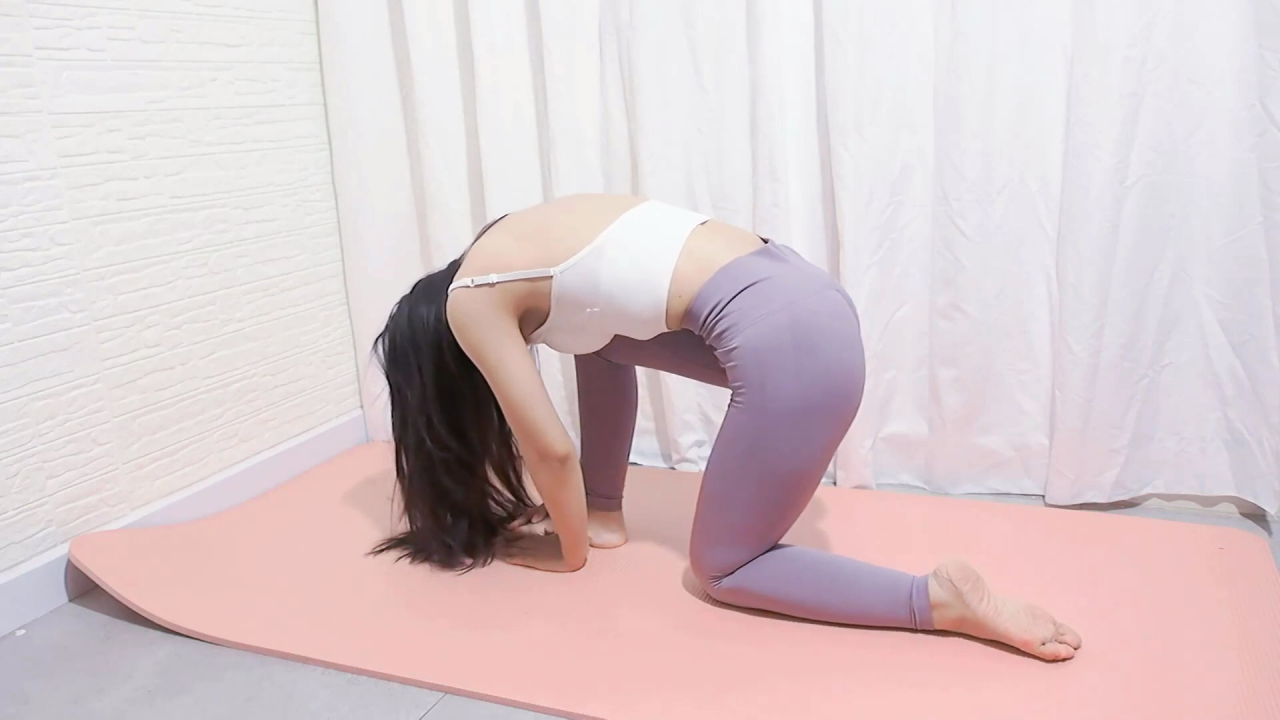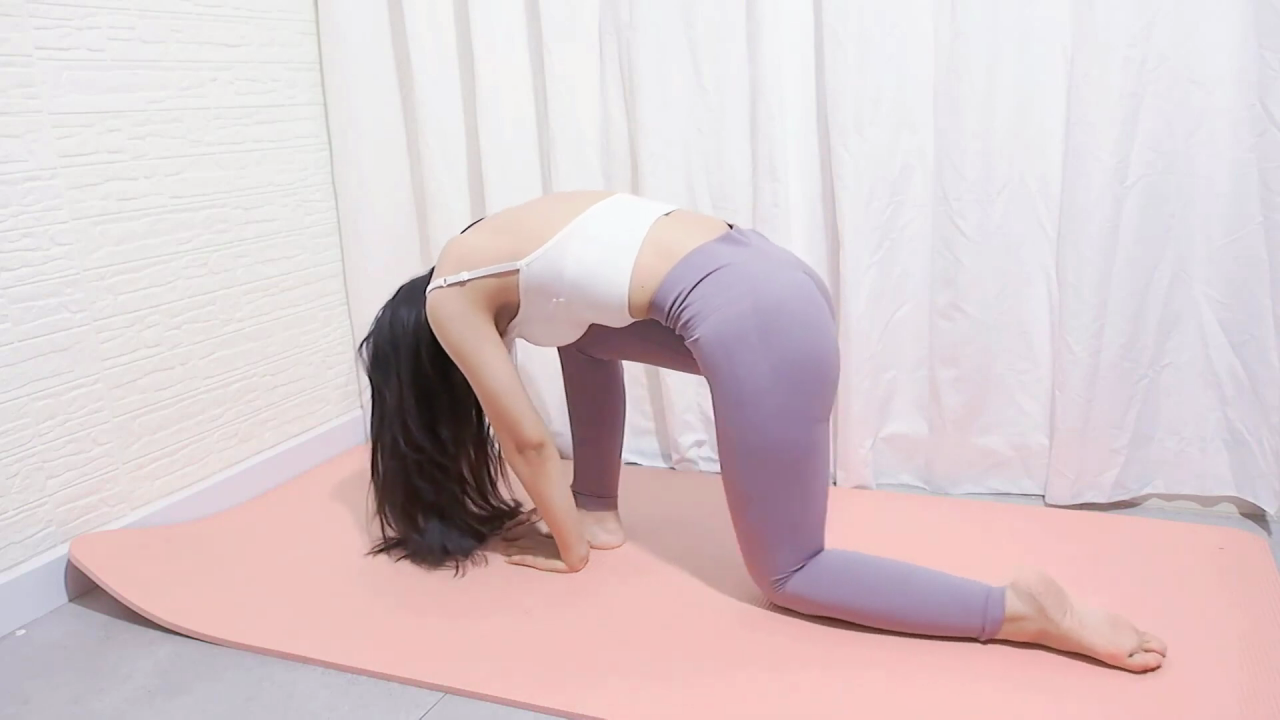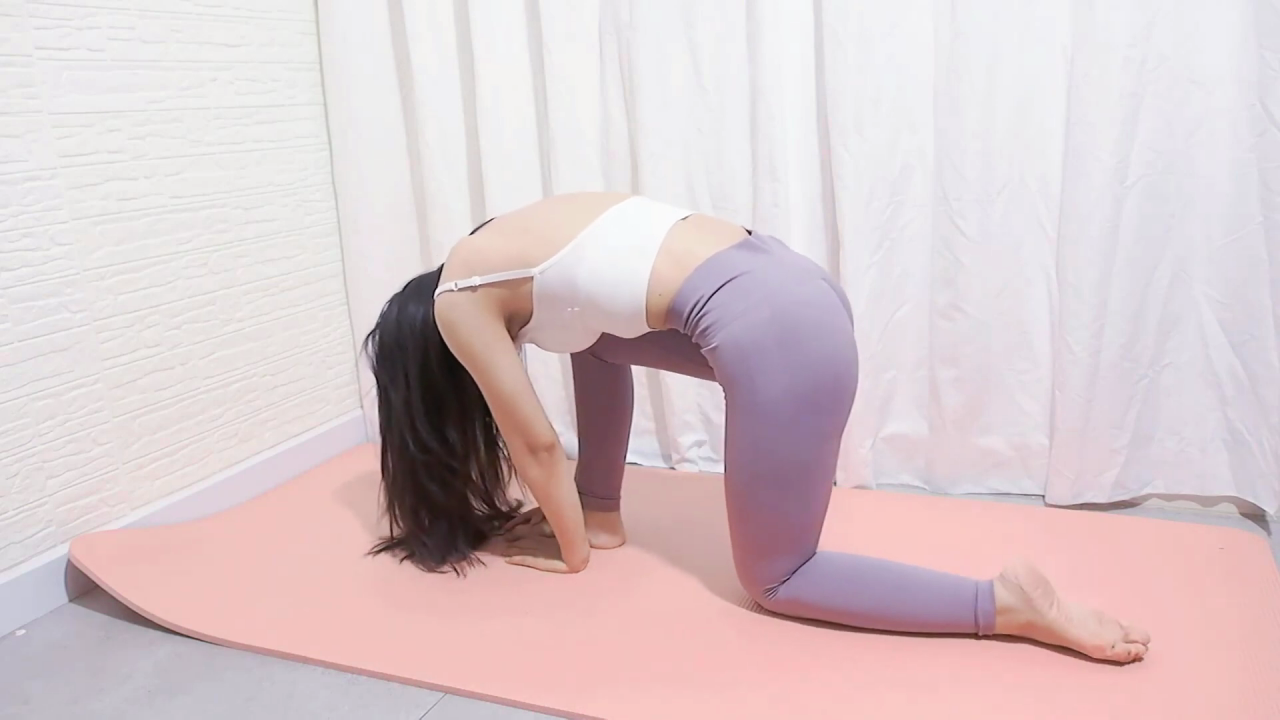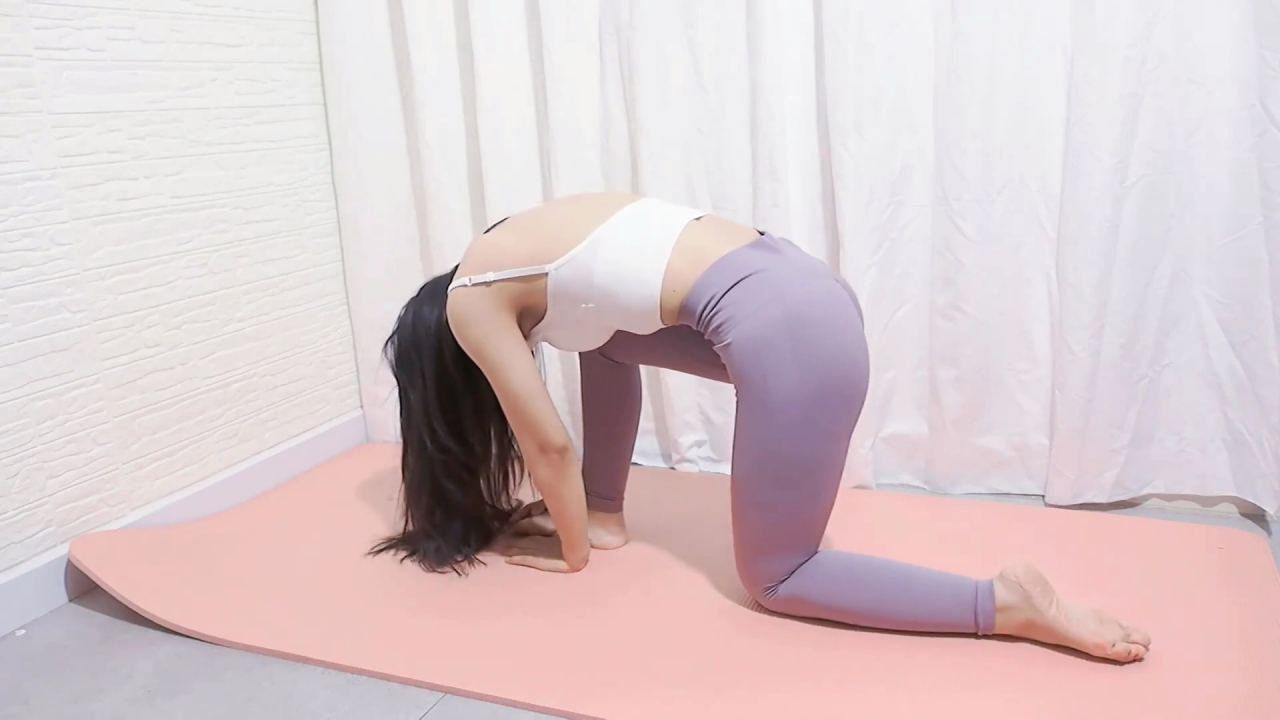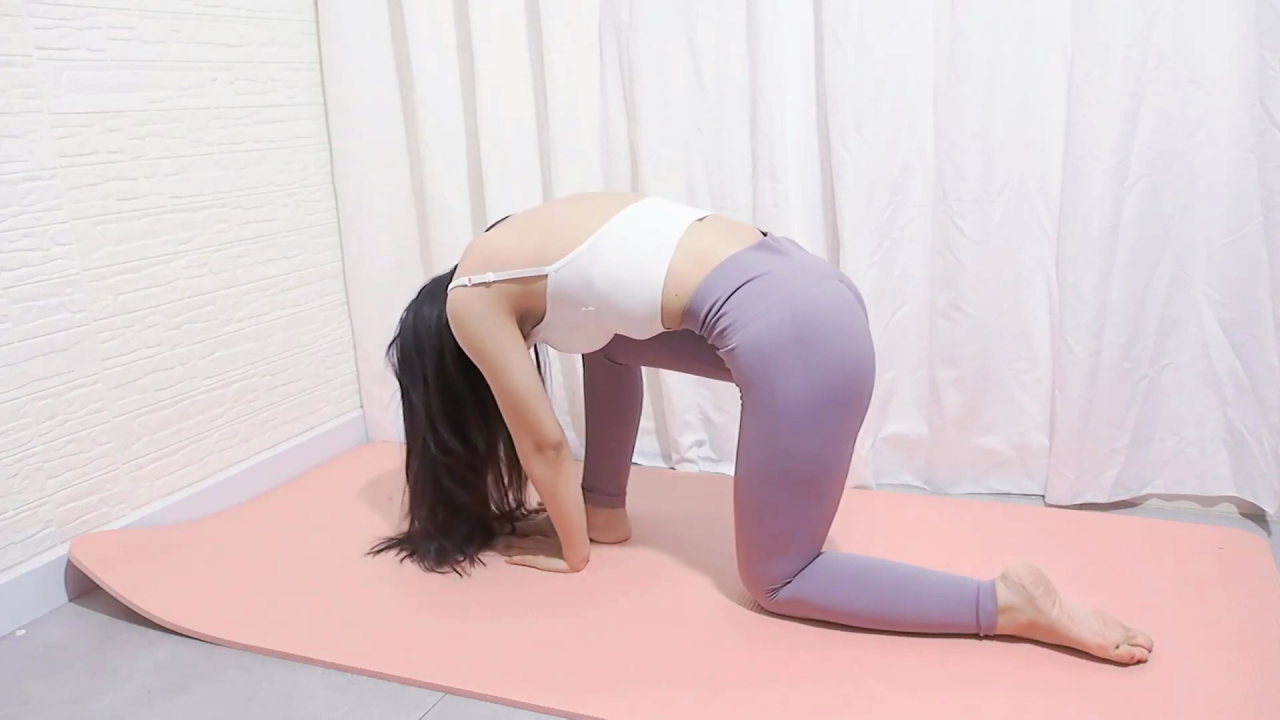
dt=1s
person 1, frame 1
left shoulder: (469, 299)
right shoulder: (518, 245)
left elbow: (550, 448)
left wrist: (570, 549)
right wrist: (581, 515)
left hip: (787, 344)
right hip: (801, 293)
left knee: (721, 567)
left ankle: (940, 598)
right ankle: (604, 513)
person 1, frame 2
left shoulder: (447, 299)
right shoulder: (499, 249)
left elbow: (527, 440)
left wrist: (568, 549)
right wrist: (580, 518)
left hip: (753, 323)
right hip: (774, 274)
left knee: (787, 572)
left ankle: (1023, 610)
right ankle: (600, 511)
person 1, frame 3
left shoulder: (457, 301)
right shoulder: (508, 247)
left elbow: (535, 441)
left wrist: (571, 551)
right wrist: (579, 515)
left hip: (774, 333)
right hip: (789, 281)
left knee: (775, 579)
left ankle: (1009, 605)
right ankle: (604, 513)
person 1, frame 4
left shoulder: (470, 301)
right shoulder: (520, 249)
left elbow: (549, 442)
right elbow: (567, 411)
left wrist: (572, 552)
right wrist: (582, 516)
left hip: (785, 334)
right hip: (799, 285)
left knee: (774, 578)
left ankle: (1006, 604)
right ankle: (607, 515)
person 1, frame 5
left shoulder: (470, 300)
right shoulder: (522, 246)
left elbow: (543, 440)
left wrist: (572, 553)
right wrist: (584, 514)
left hip: (791, 335)
right hip: (802, 284)
left knee: (776, 581)
left ankle: (1008, 604)
right ankle: (607, 511)
